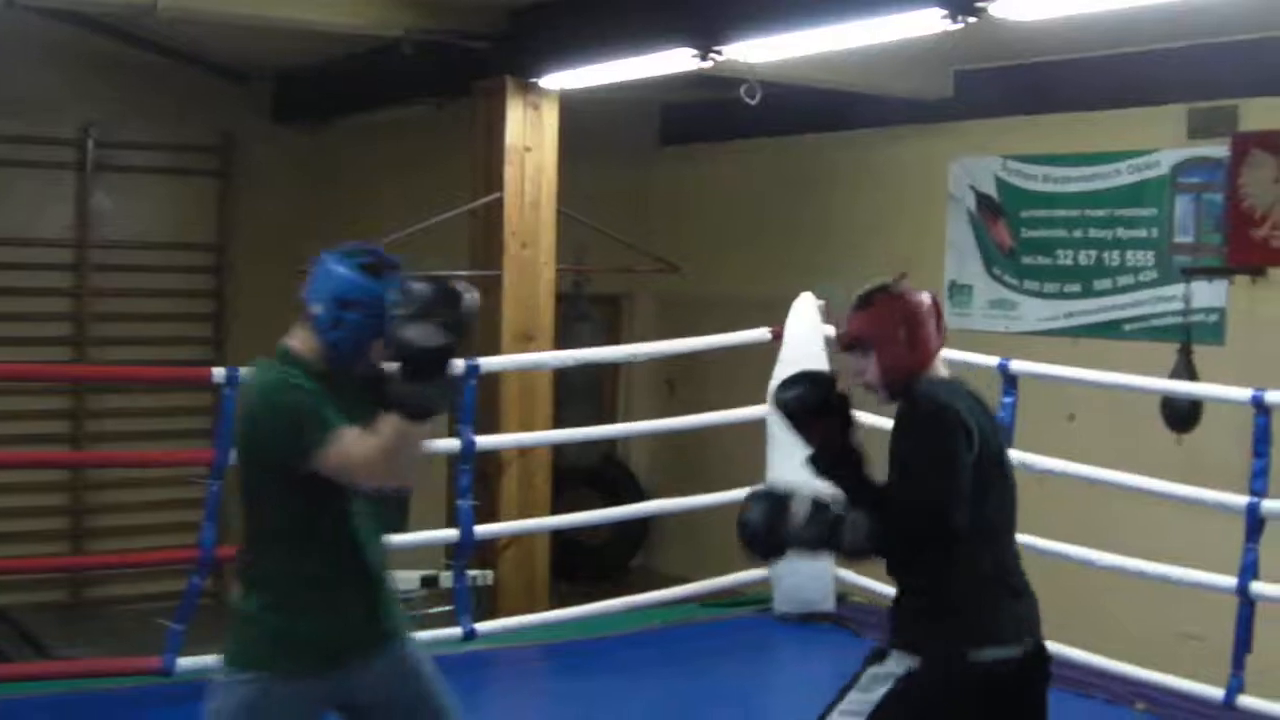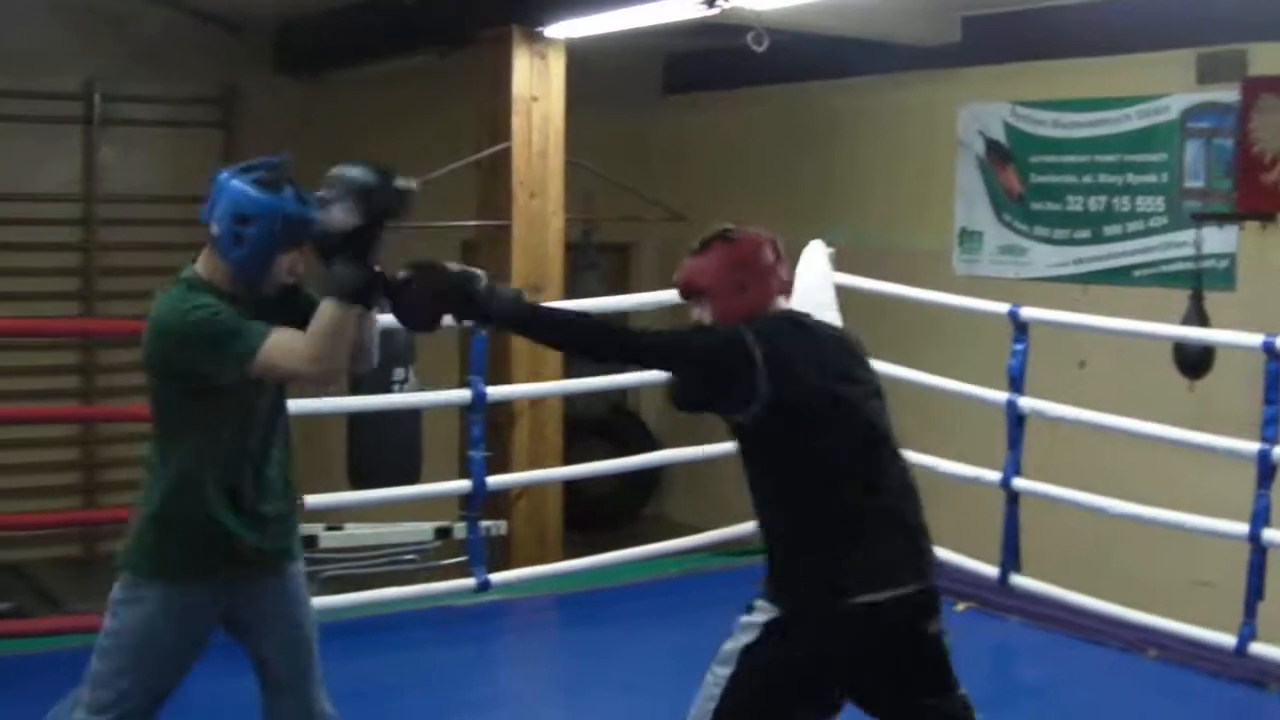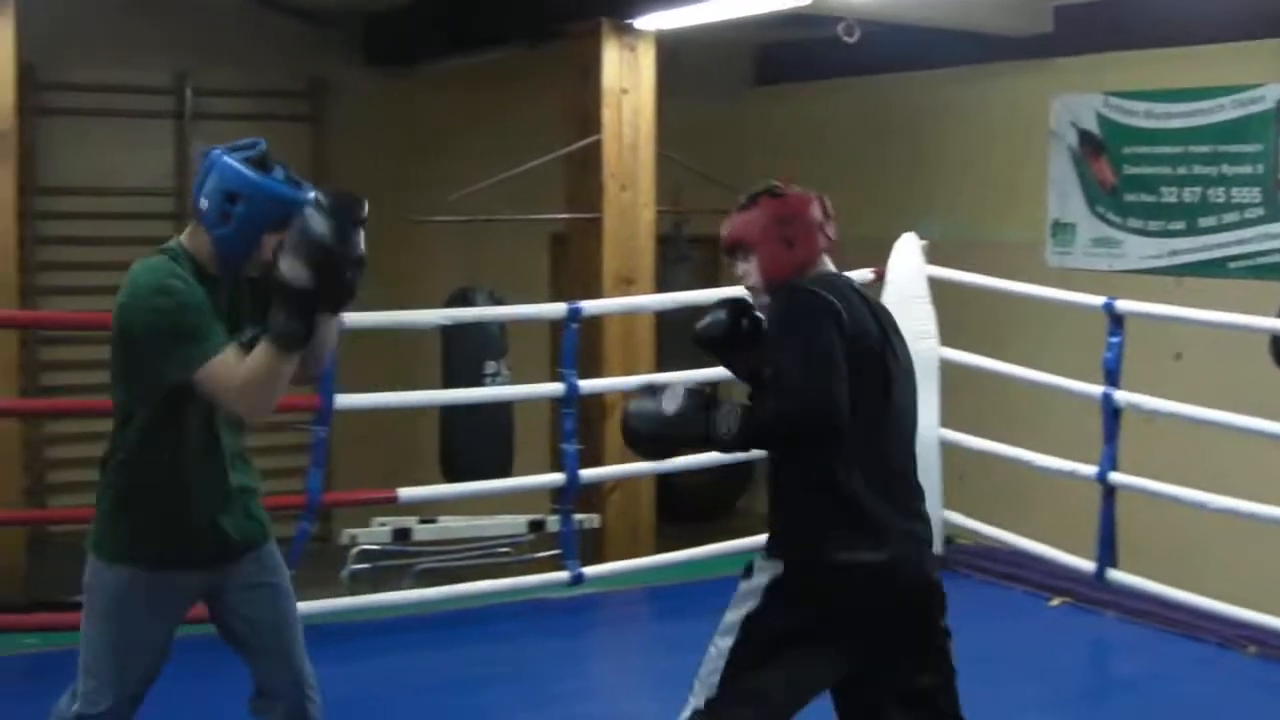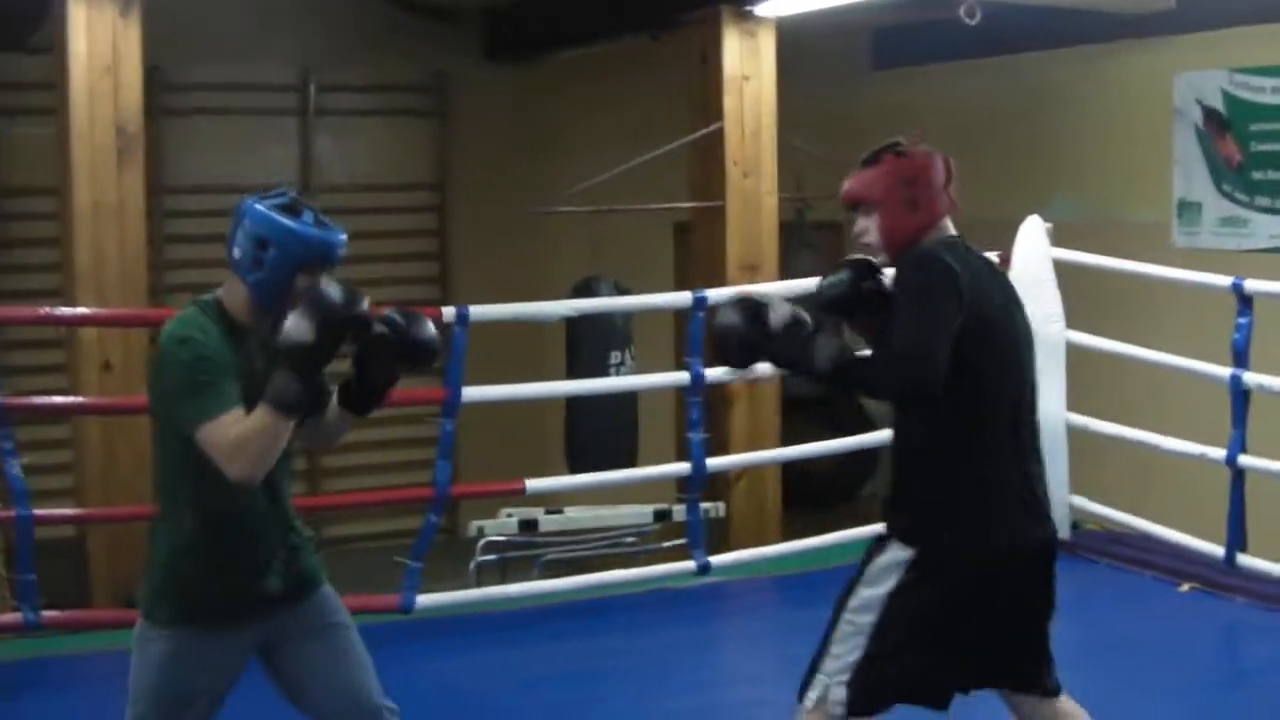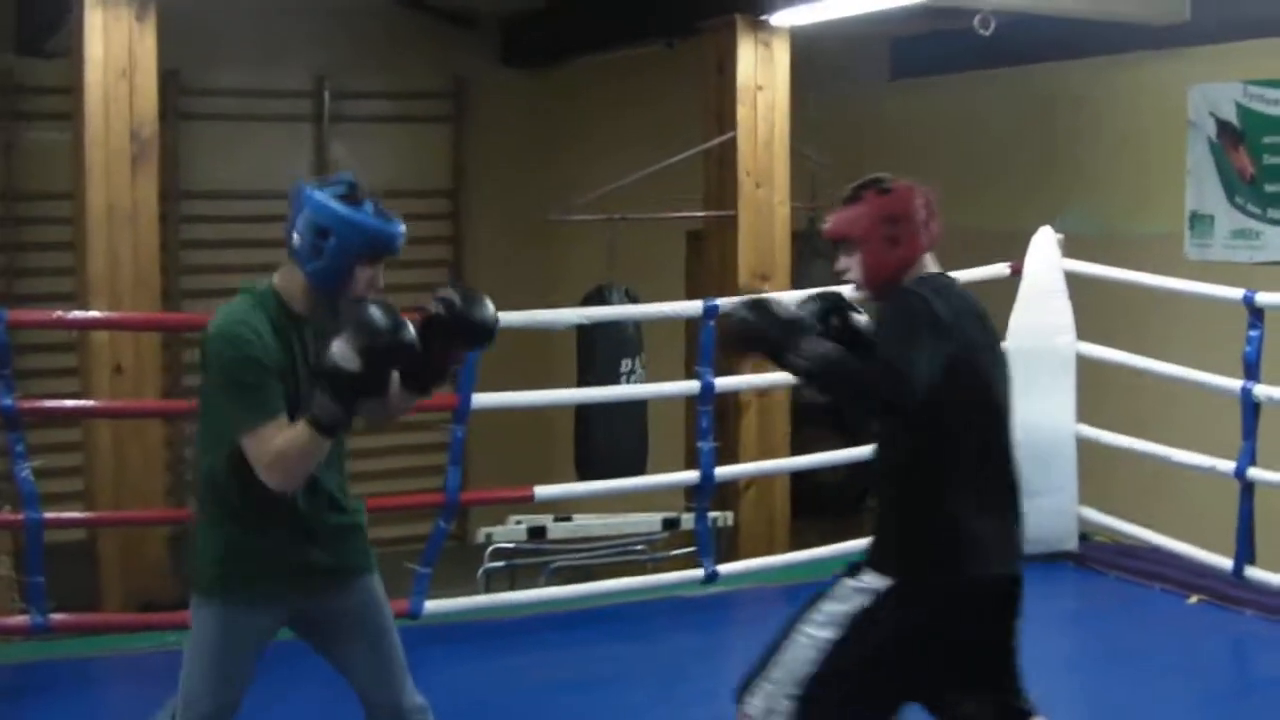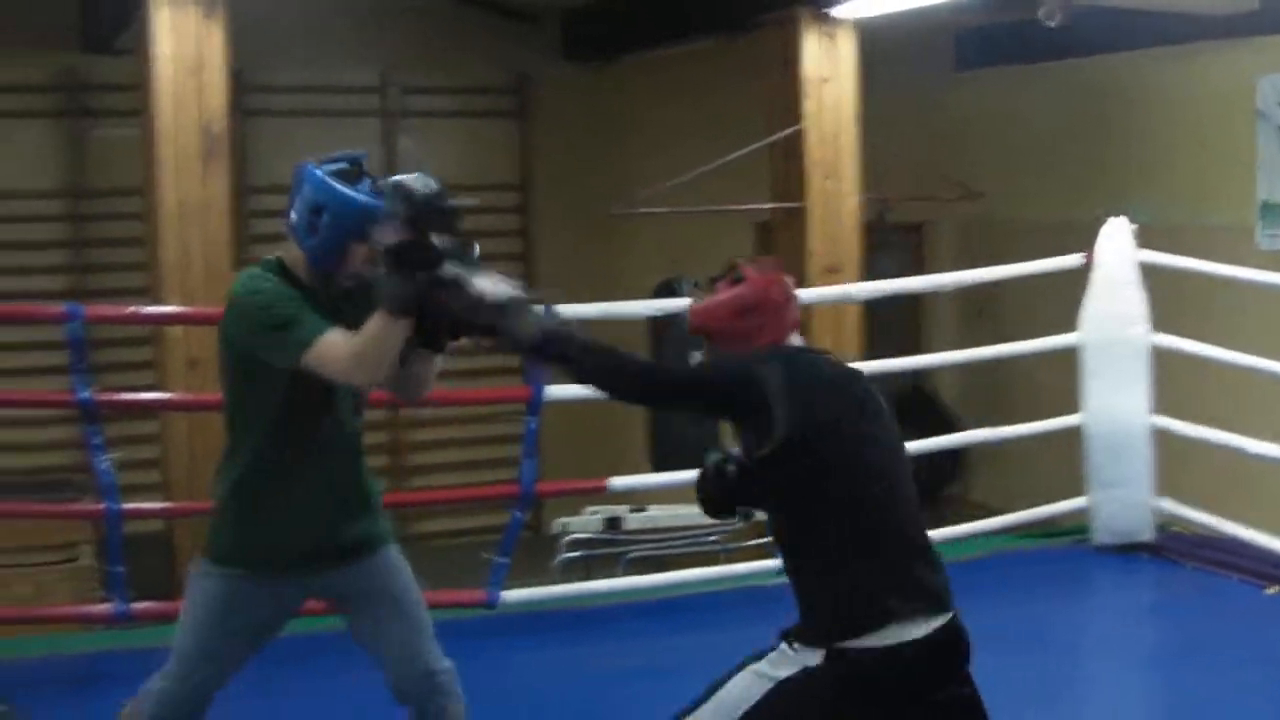
dt=0.3s
person 1, frame 1
left shoulder: (350, 377)
right shoulder: (275, 393)
right elbow: (379, 470)
left wrist: (430, 359)
right wrist: (421, 374)
left hip: (367, 633)
right hip: (281, 649)
person 1, frame 2
left shoulder: (267, 293)
right shoulder: (184, 314)
left elbow: (355, 358)
right elbow: (312, 363)
left wrist: (360, 256)
right wrist: (348, 264)
left hip: (263, 550)
right hip: (177, 556)
person 1, frame 3
left shoulder: (243, 277)
right shoulder: (159, 289)
left elbow: (309, 367)
right elbow: (250, 399)
left wrist: (328, 284)
right wrist: (298, 299)
left hip: (233, 528)
right hip: (143, 541)
person 1, frame 4
left shoulder: (281, 328)
right shoulder: (191, 341)
left elbow: (317, 434)
right elbow: (243, 461)
left wrist: (371, 376)
right wrist: (296, 367)
left hip: (287, 576)
right hip: (194, 593)
person 1, frame 5
left shoulder: (340, 315)
right shoulder: (241, 331)
left elbow: (388, 404)
right elbow: (278, 468)
left wrist: (434, 355)
right wrist: (338, 389)
left hip: (334, 556)
right hip: (241, 570)
person 1, frame 6
left shoulder: (359, 287)
right shoulder: (259, 298)
left elbow: (414, 387)
right elbow: (359, 369)
left wrist: (432, 298)
right wrist: (404, 279)
left hip: (352, 528)
right hip: (257, 541)
person 2, frame 1
left shoulder: (931, 413)
right shoulder: (965, 408)
left elbow: (928, 528)
right elbow: (906, 515)
left wrist: (815, 524)
right wrist: (835, 448)
left hip: (945, 648)
right hip: (1009, 639)
person 2, frame 2
left shoulder: (745, 347)
right shoulder: (838, 346)
left elbow: (617, 344)
left wrist: (480, 298)
right wrist: (722, 397)
left hip: (819, 593)
person 2, frame 3
left shoulder: (805, 303)
right shoulder: (872, 313)
left elbow: (815, 412)
left wrist: (709, 420)
right wrist: (751, 361)
left hip: (820, 557)
right hip: (902, 558)
person 2, frame 4
left shoulder: (933, 270)
right shoulder: (984, 276)
left elbow: (913, 378)
left wrist: (802, 347)
right wrist: (880, 312)
left hip: (942, 532)
right hip: (1017, 527)
person 2, frame 5
left shoulder: (914, 306)
right shoulder: (960, 308)
left elbow: (893, 387)
left wrist: (789, 338)
right wrist: (855, 339)
left hip: (918, 562)
right hip: (986, 560)
person 2, frame 6
left shoulder: (757, 381)
right shoulder: (851, 385)
left elbow: (627, 377)
left wrist: (506, 317)
right wrist: (748, 483)
left hip: (854, 644)
